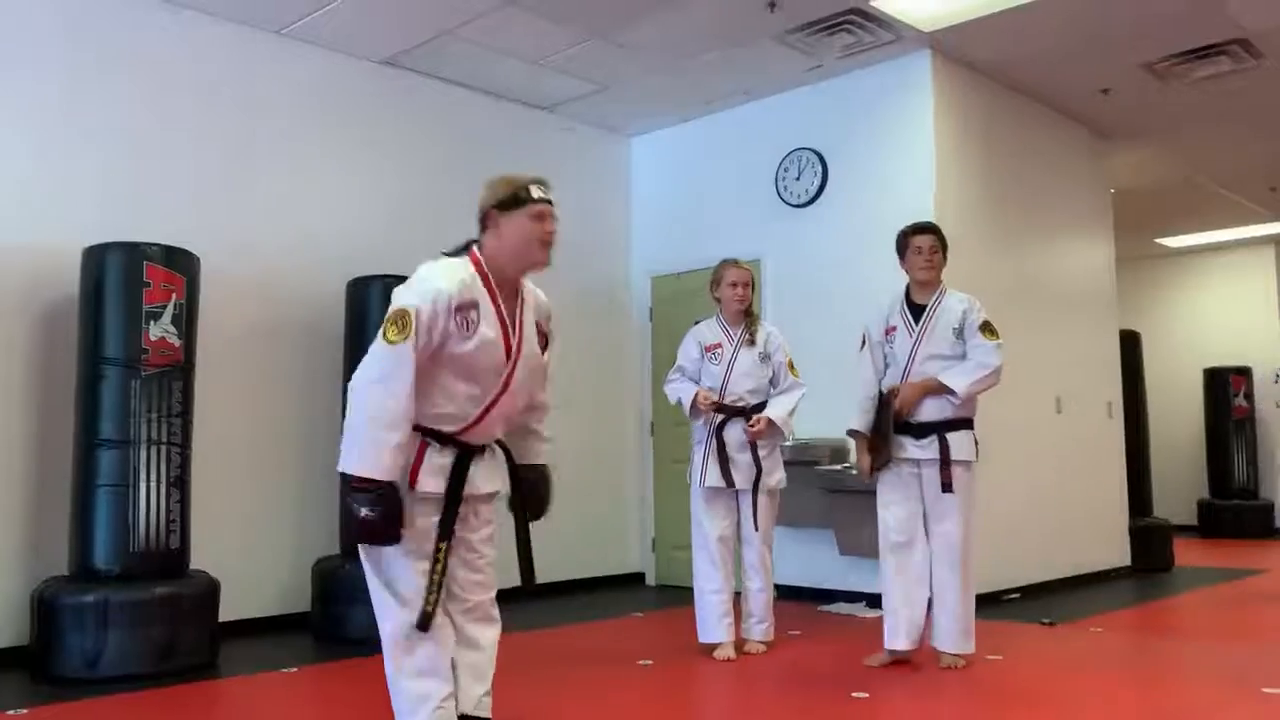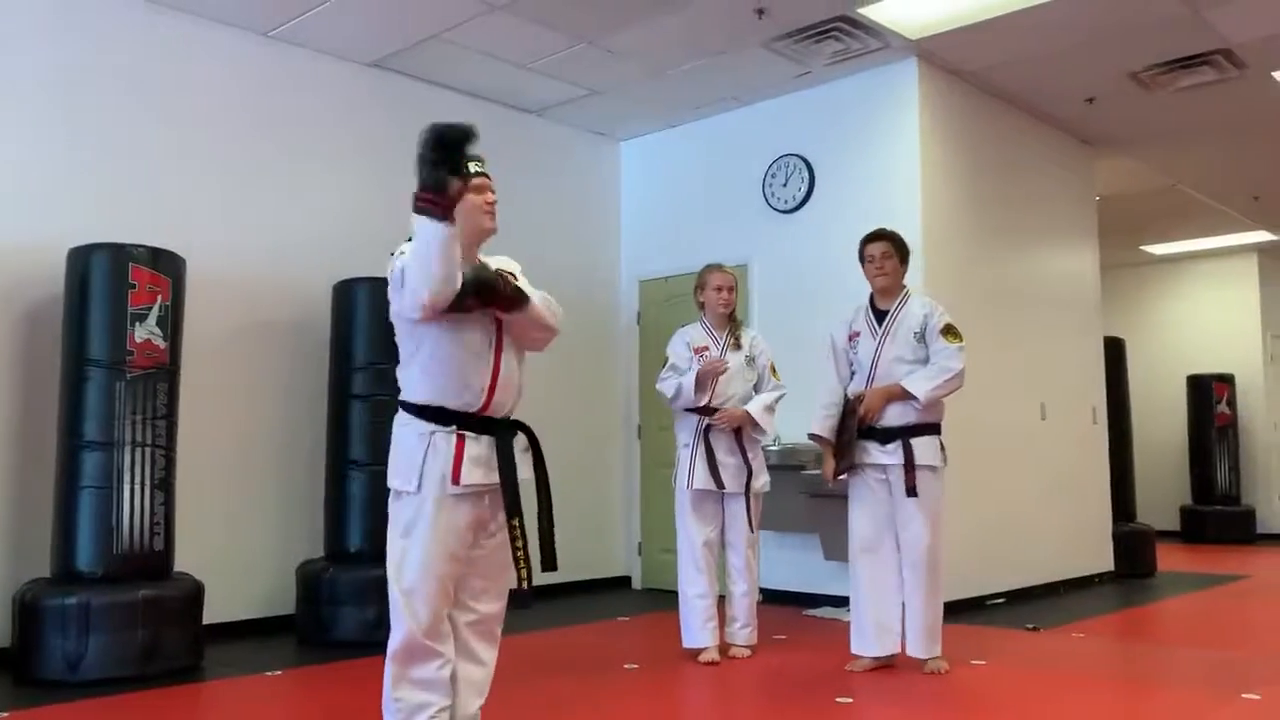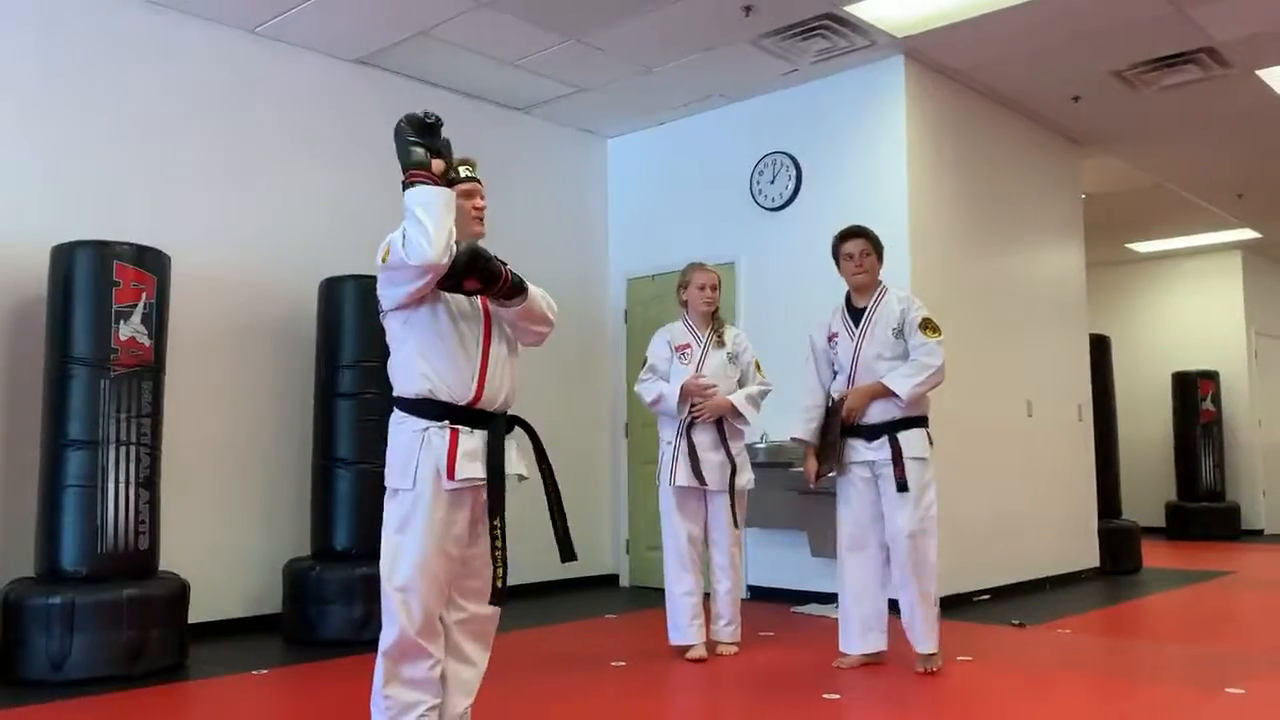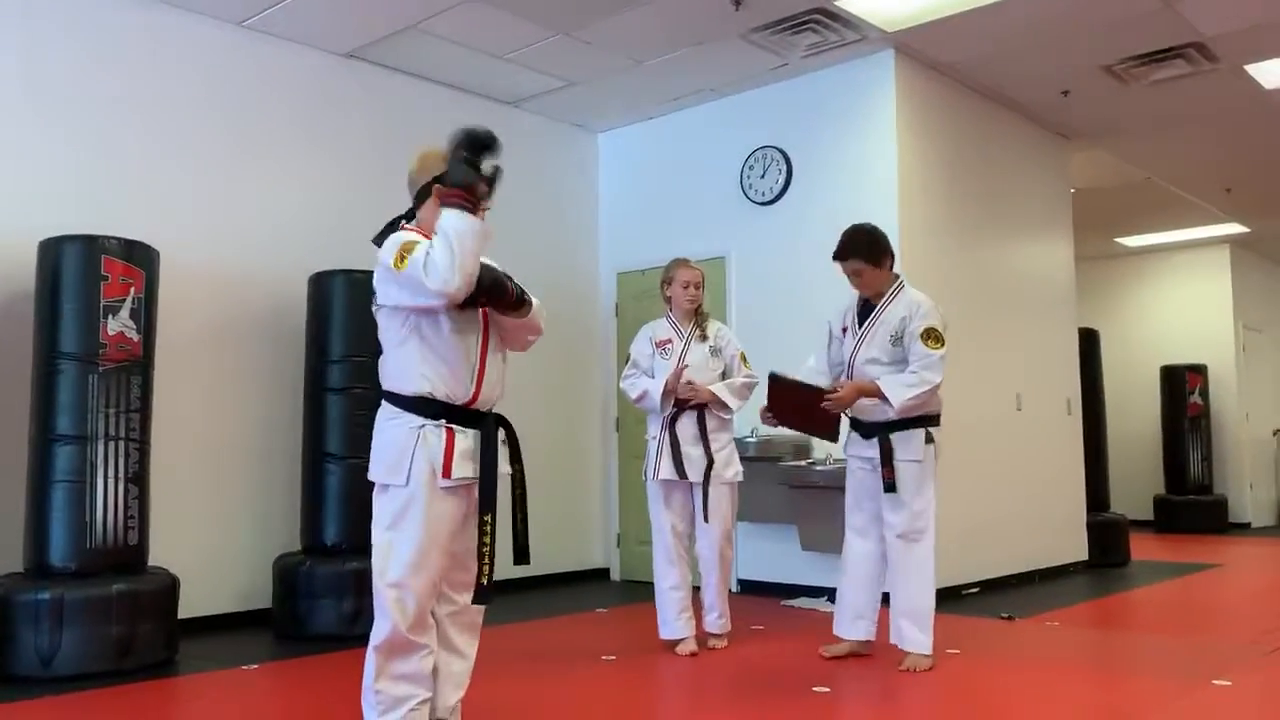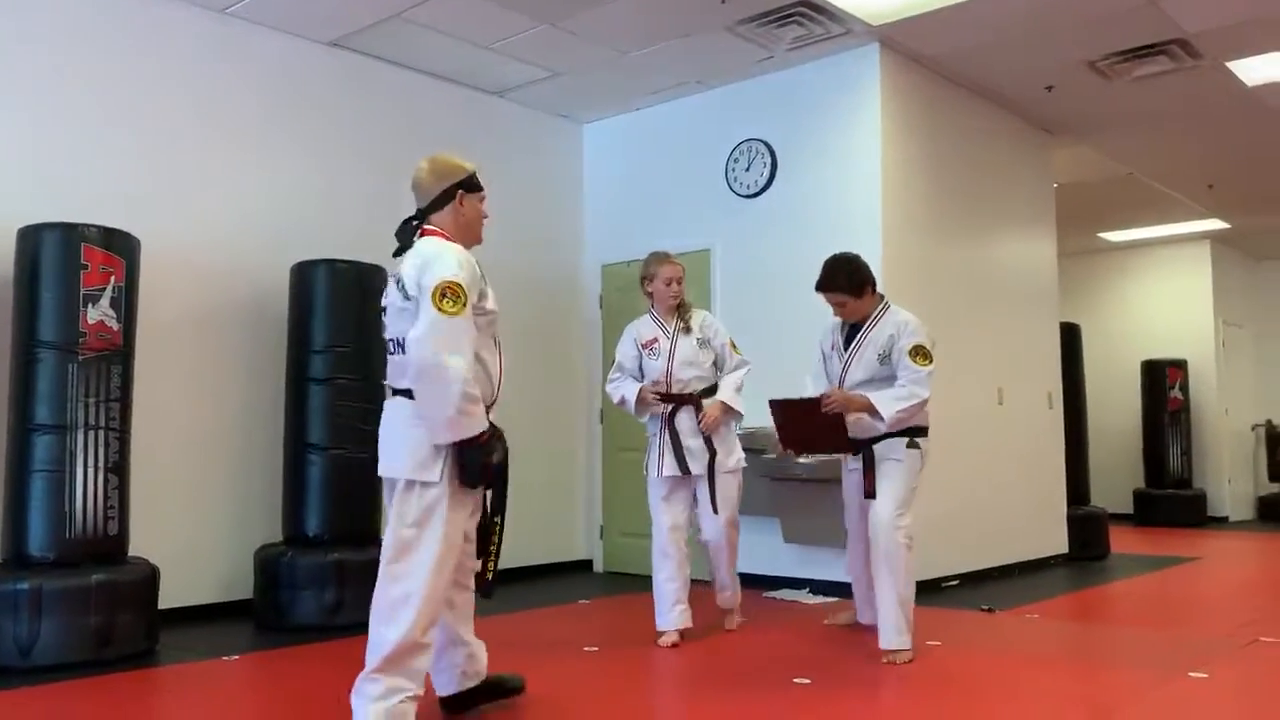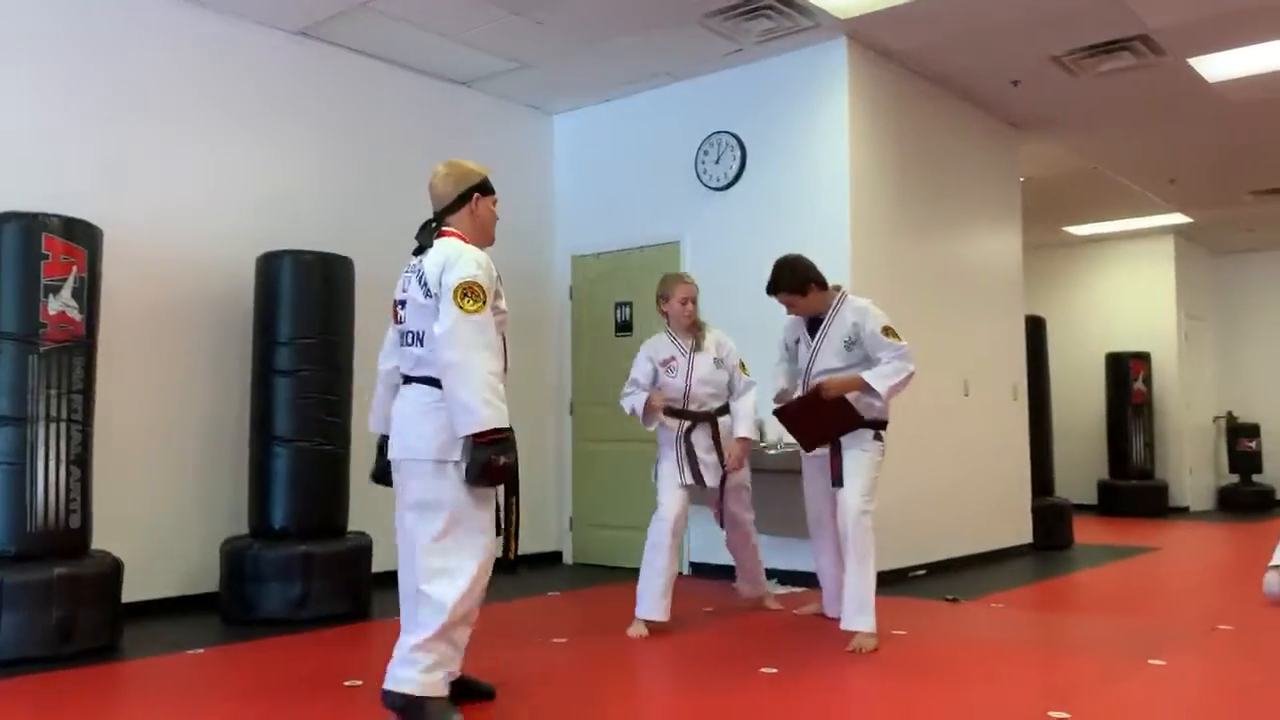
dt=0.4s
person 1, frame 1
left shoulder: (536, 306)
right shoulder: (440, 287)
left elbow: (529, 395)
right elbow: (382, 384)
left wrist: (530, 462)
right wrist: (369, 484)
left hip: (475, 470)
right hip: (409, 469)
left knee: (474, 603)
right knee: (413, 604)
person 1, frame 2
left shoulder: (496, 268)
right shoulder: (416, 260)
left elbow: (543, 326)
right elbow: (428, 293)
left wrist: (506, 294)
right wrist: (438, 205)
left hip: (495, 455)
right hip: (435, 454)
left knee: (483, 604)
right knee: (425, 605)
person 1, frame 3
left shoulder: (484, 272)
right shoulder: (400, 258)
left elbow: (541, 323)
right elbow: (429, 256)
left wrist: (499, 280)
right wrist: (423, 173)
left hip: (489, 450)
right hip: (430, 449)
left knee: (475, 601)
right knee: (418, 599)
person 1, frame 4
left shoulder: (463, 257)
right shoulder: (402, 249)
left elbow: (524, 332)
right elbow: (443, 283)
left wrist: (508, 297)
right wrist: (462, 201)
left hip: (466, 446)
right hip: (420, 444)
left knee: (460, 591)
right knee: (410, 590)
person 1, frame 5
left shoulder: (414, 261)
right shoulder: (449, 259)
right elbow: (442, 361)
left wrist: (467, 432)
right wrist: (472, 435)
left hip: (426, 432)
right hip: (435, 437)
left knee: (453, 566)
right knee: (415, 578)
person 1, frame 6
left shoulder: (421, 262)
right shoulder: (467, 260)
left elbow: (394, 357)
right elbow: (468, 356)
left wrist: (386, 432)
right wrist: (491, 432)
left hip: (414, 418)
right hip: (448, 422)
left knee: (428, 552)
right knee: (462, 554)
left ankle: (432, 675)
person 2, frame 1
left shoulder: (965, 309)
right shoulder: (885, 319)
left elbow: (987, 366)
right elbow: (868, 383)
left wrist: (925, 386)
right wrist: (861, 442)
left hip: (948, 440)
right hip: (897, 443)
left knee: (950, 539)
right knee: (898, 538)
left ankle: (952, 642)
right ankle: (898, 640)
person 2, frame 2
left shoulder: (928, 313)
right shoulder: (851, 326)
left elbow: (950, 370)
right elbow: (836, 388)
left wrist: (889, 391)
right wrist: (828, 446)
left hip: (915, 445)
right hip: (866, 449)
left knee: (920, 544)
right knee: (869, 545)
left ankle: (927, 646)
right ankle: (876, 645)
person 2, frame 3
left shoulder: (906, 307)
right shoulder: (830, 325)
left elbow: (930, 366)
right elbow: (817, 390)
left wrist: (871, 389)
right wrist: (811, 448)
left hip: (902, 440)
right hip: (853, 445)
left knee: (911, 537)
right knee: (857, 542)
left ankle: (924, 644)
right ankle: (865, 642)
person 2, frame 4
left shoulder: (917, 308)
right shoulder: (847, 314)
left elbow: (927, 377)
right elbow: (832, 373)
left wrist: (865, 389)
left hip: (907, 438)
right hip: (862, 439)
left knee: (909, 533)
right knee: (860, 534)
left ankle: (916, 642)
right ankle: (856, 633)
person 2, frame 5
left shoulder: (903, 326)
right shoulder: (834, 333)
left elbow: (916, 391)
right elbow: (821, 388)
left wrist: (859, 402)
left hip: (898, 445)
right hip: (855, 447)
left knee: (888, 528)
right knee: (859, 533)
left ankle: (897, 636)
right ankle: (867, 610)
person 2, frame 6
left shoulder: (861, 314)
right shoulder: (796, 327)
left elbow: (901, 364)
right elbow: (789, 369)
left wrist: (850, 383)
right wrist: (783, 394)
left hip: (858, 433)
left knee: (853, 516)
right knee: (820, 520)
left ankle: (862, 623)
right ankle: (834, 599)
person 3, frame 1
left shoulder: (768, 336)
right shoulder: (699, 335)
left elbow: (790, 388)
right elbow: (676, 381)
left wrist: (770, 418)
right wrist: (695, 397)
left hip: (758, 447)
right hip: (713, 447)
left knee: (757, 541)
right knee: (713, 542)
left ankle: (756, 630)
right ankle: (721, 634)
person 3, frame 2
left shoulder: (751, 341)
right shoulder: (685, 338)
left elbow: (773, 391)
right elbow: (668, 387)
left wrist: (746, 413)
right wrist: (698, 378)
left hip: (742, 450)
right hip: (698, 451)
left knee: (742, 546)
right knee: (698, 546)
left ankle: (740, 633)
right ankle: (704, 638)
person 3, frame 3
left shoulder: (735, 339)
right shoulder: (667, 337)
left elbow: (759, 387)
right elbow: (646, 386)
left wrist: (729, 404)
right wrist: (683, 391)
left hip: (725, 447)
right hip: (681, 449)
left knee: (726, 544)
right knee: (683, 544)
left ankle: (726, 631)
right ankle: (691, 635)
person 3, frame 4
left shoulder: (718, 333)
right shoulder: (651, 334)
left elbow: (746, 380)
right elbow: (631, 381)
left wrist: (714, 392)
right wrist: (663, 387)
left hip: (713, 440)
right hip: (668, 441)
left knee: (716, 536)
right knee: (671, 538)
left ankle: (716, 623)
right ankle: (681, 628)
person 3, frame 5
left shoulder: (704, 322)
right shoulder: (636, 332)
left elbow: (736, 366)
right elbow: (617, 381)
left wrist: (722, 404)
right wrist: (638, 395)
left hip: (711, 429)
right hip: (667, 435)
left knee: (720, 524)
right knee: (668, 528)
left ankle: (729, 601)
right ankle: (671, 620)
person 3, frame 6
left shoulder: (717, 341)
right shoulder: (653, 349)
left elbow: (743, 390)
right elbow: (630, 394)
left wrist: (743, 436)
right wrist: (647, 405)
left hip: (722, 440)
right hip: (678, 444)
left knee: (739, 521)
right knee: (668, 519)
left ankle: (755, 588)
right ankle: (646, 612)
